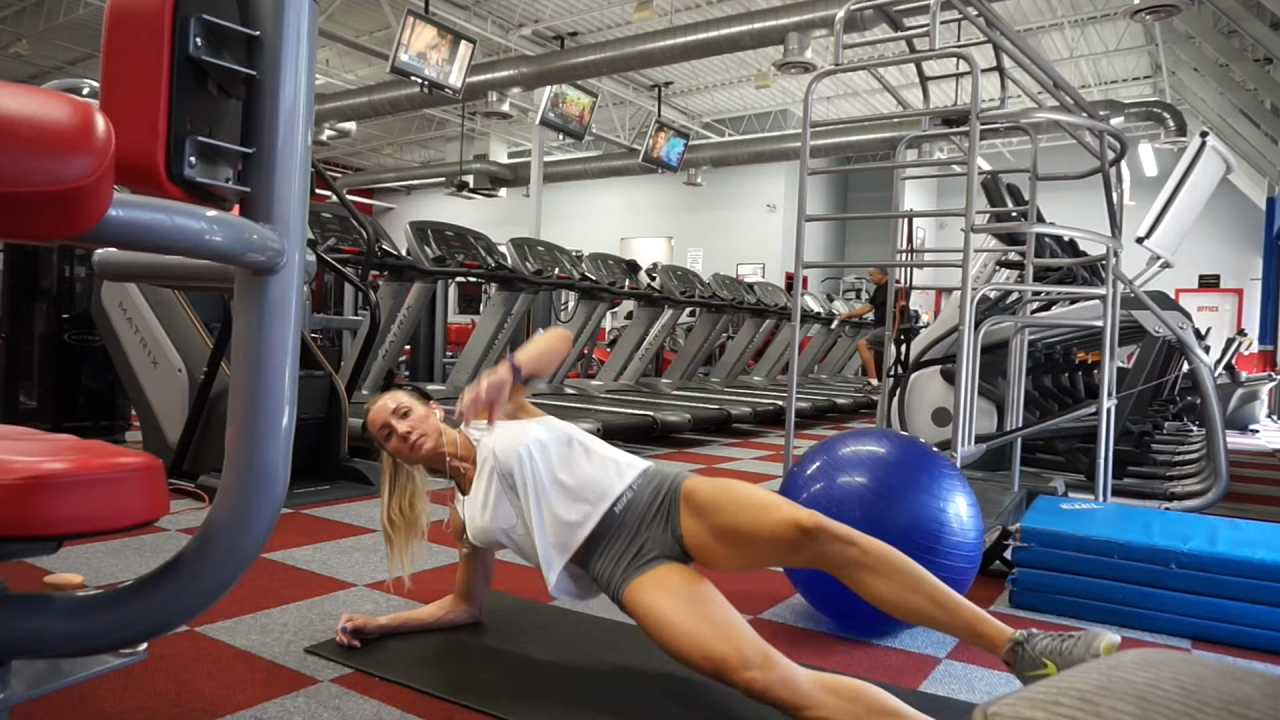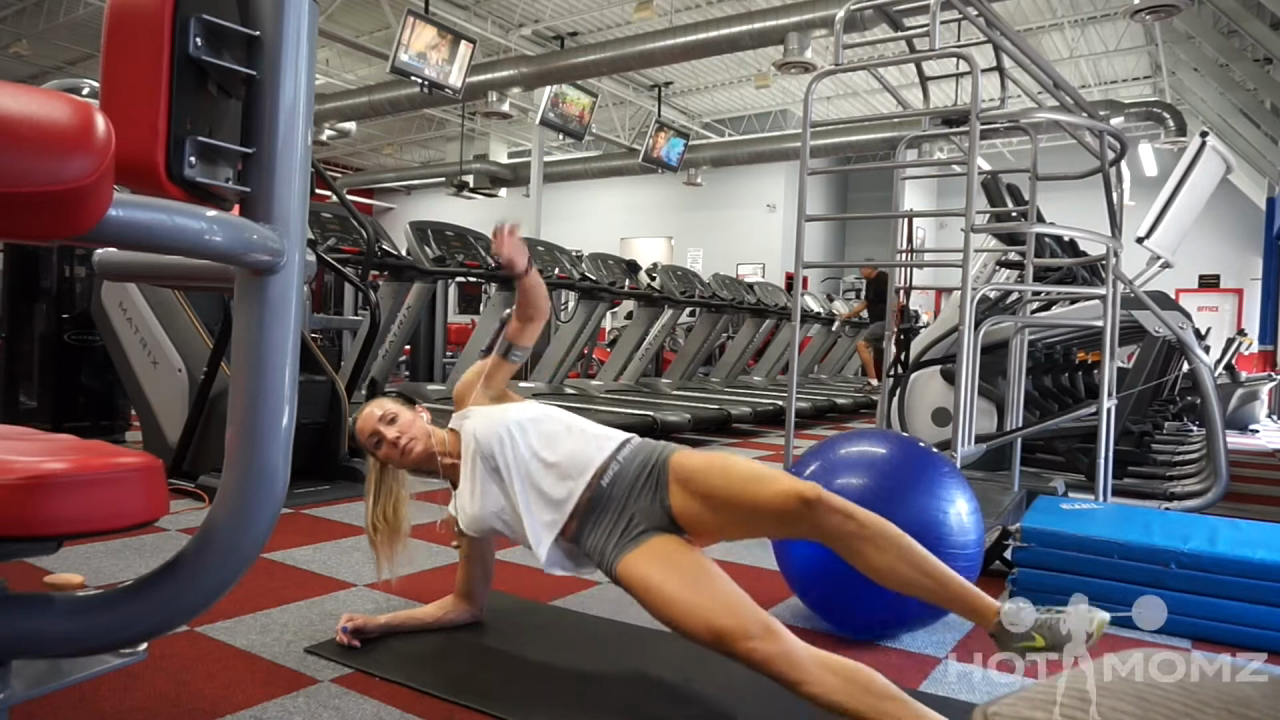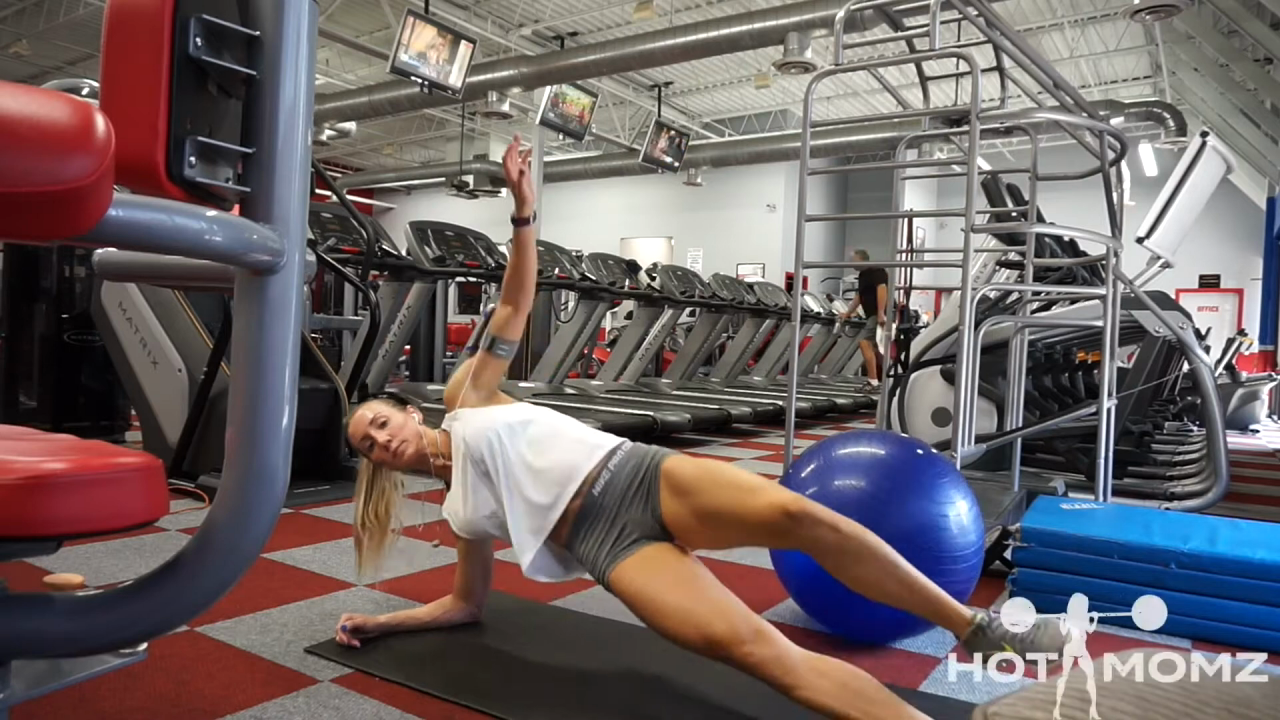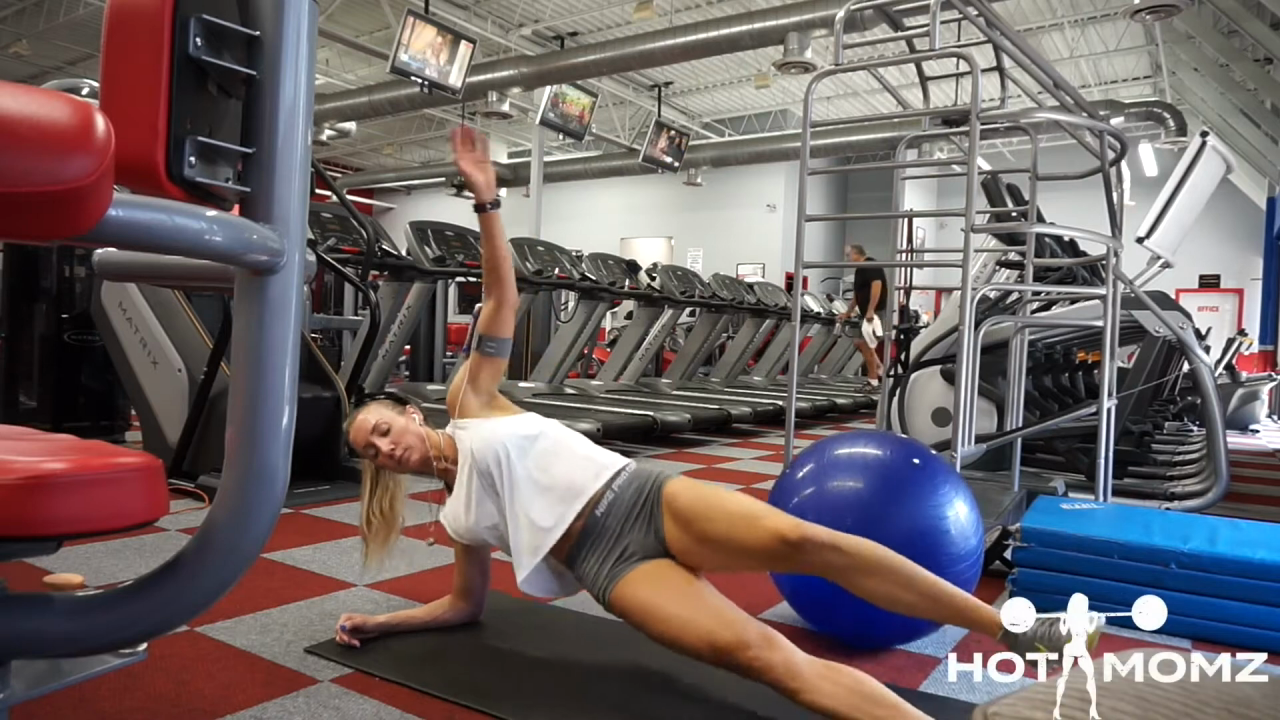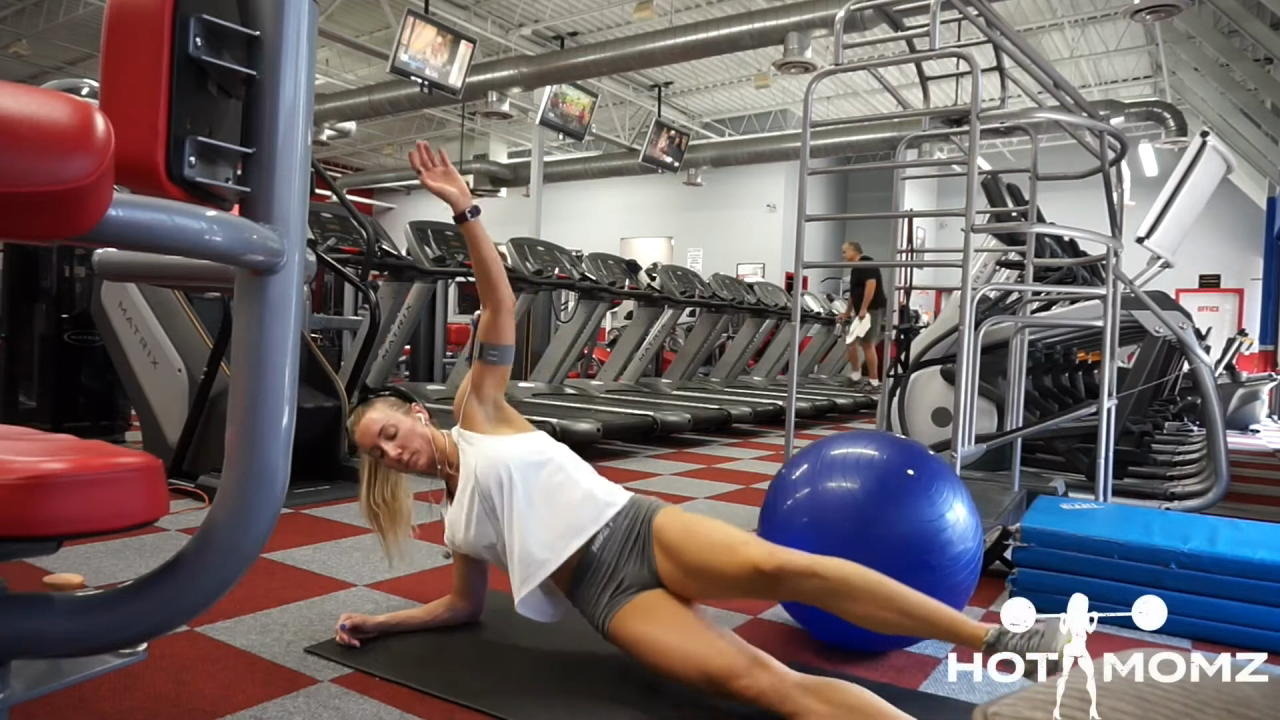
dt=0.2s
person 1, frame 1
left shoulder: (483, 405)
right shoulder: (466, 513)
left elbow: (558, 342)
right elbow: (465, 604)
left wrist: (511, 370)
right wrist: (379, 622)
left hip: (660, 497)
right hip: (629, 562)
left knee: (818, 532)
left ankle: (1017, 647)
person 1, frame 2
left shoulder: (472, 397)
right shoulder: (463, 508)
left elbow: (535, 310)
right elbow: (467, 601)
left wrist: (520, 267)
right wrist: (380, 619)
left hip: (650, 473)
right hip: (616, 538)
left knee: (811, 501)
right knee: (762, 646)
left ankle: (997, 617)
person 1, frame 3
left shoulder: (465, 395)
right shoulder: (457, 506)
left elbow: (520, 297)
right elbow: (467, 604)
left wrist: (524, 210)
right wrist: (380, 624)
left hip: (637, 477)
right hip: (604, 542)
left knee: (800, 515)
right knee: (755, 648)
left ankle: (977, 631)
person 1, frame 4
left shoulder: (467, 398)
right shoulder: (457, 513)
left elbow: (502, 294)
right elbow: (466, 605)
left wrist: (486, 199)
right wrist: (379, 623)
left hip: (640, 500)
right hip: (610, 565)
left knee: (805, 541)
right knee: (766, 656)
left ankle: (1005, 628)
person 1, frame 5
left shoulder: (475, 409)
right shoulder: (453, 519)
left elbow: (499, 304)
right elbow: (464, 606)
left wrist: (463, 210)
right wrist: (380, 624)
left hip: (637, 530)
right hip: (610, 597)
left knee: (783, 568)
left ankle: (994, 641)
